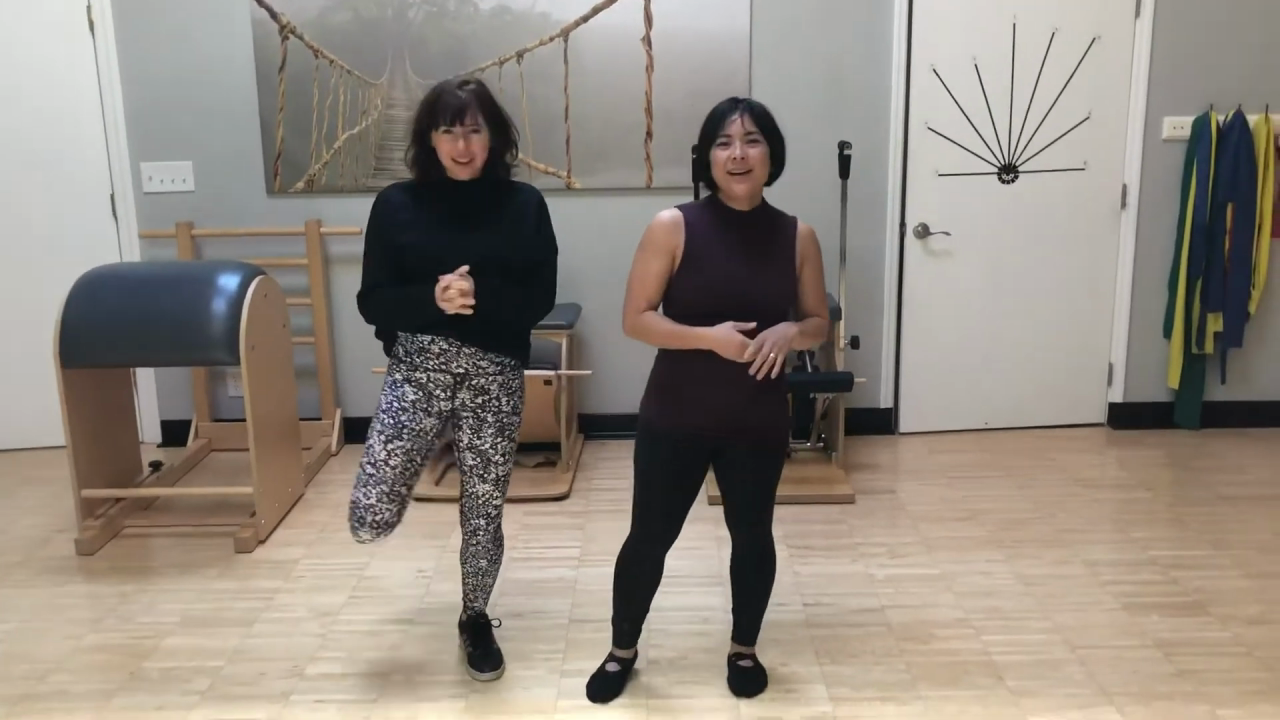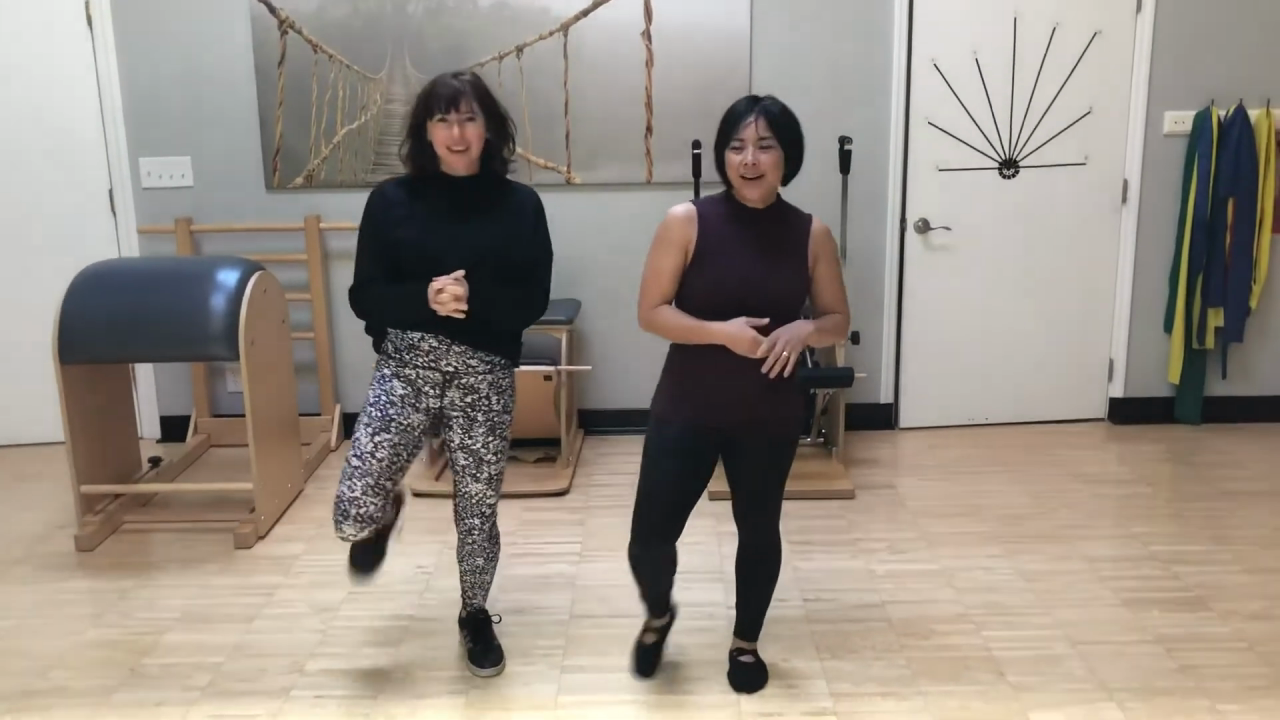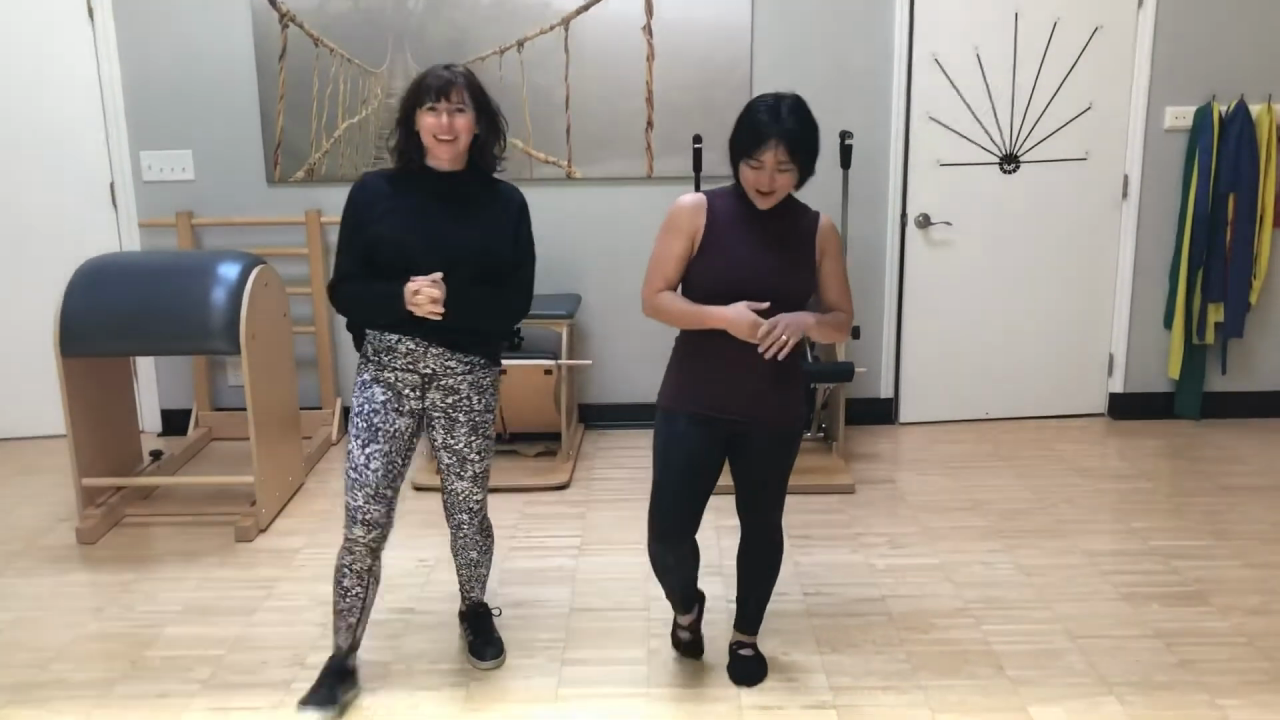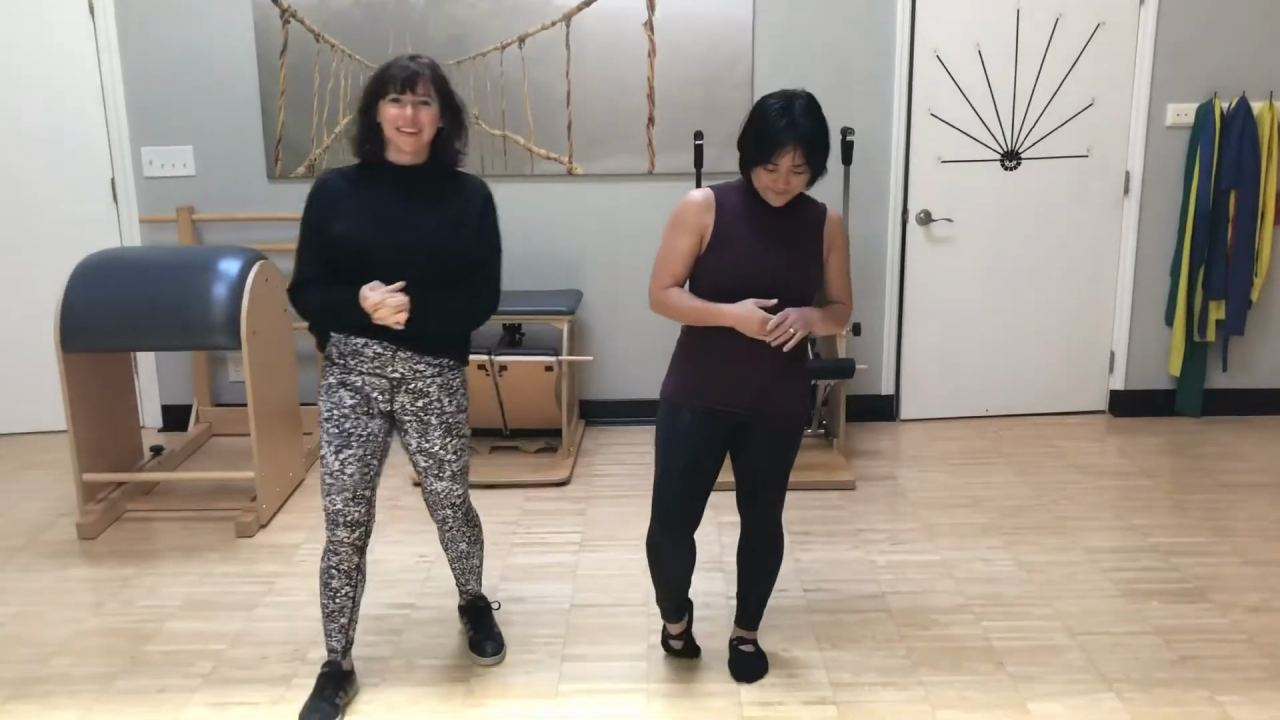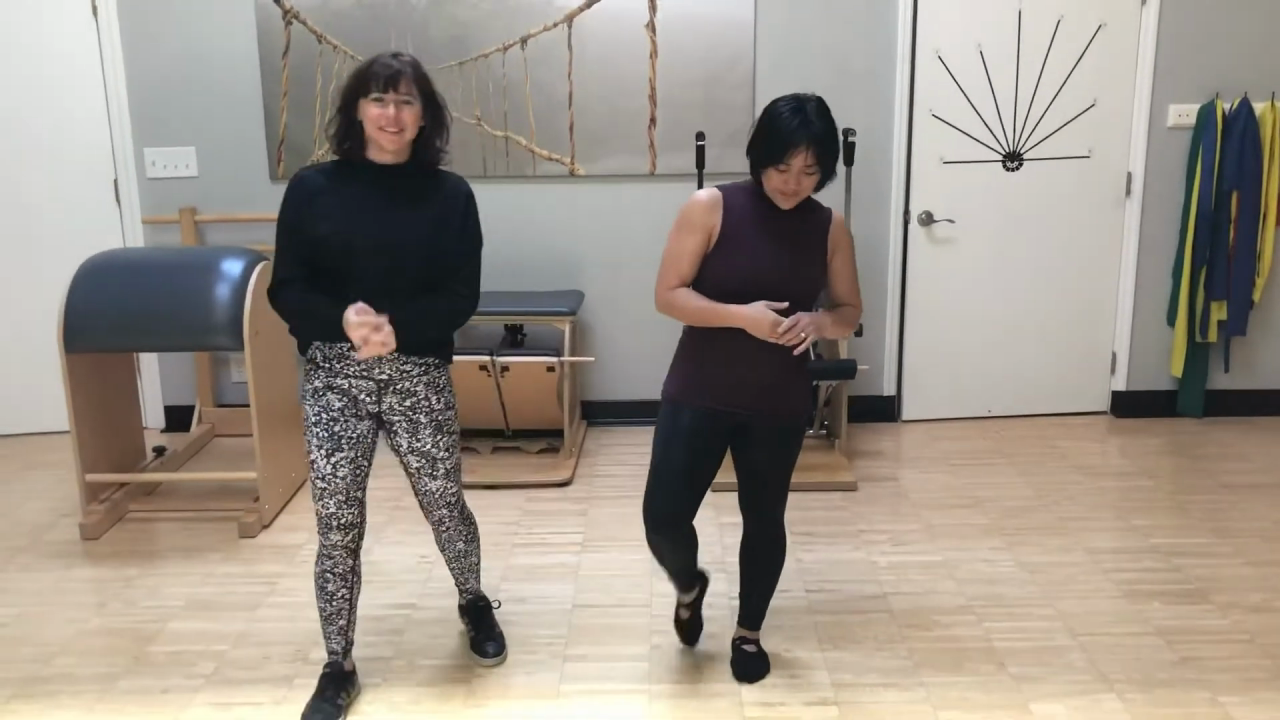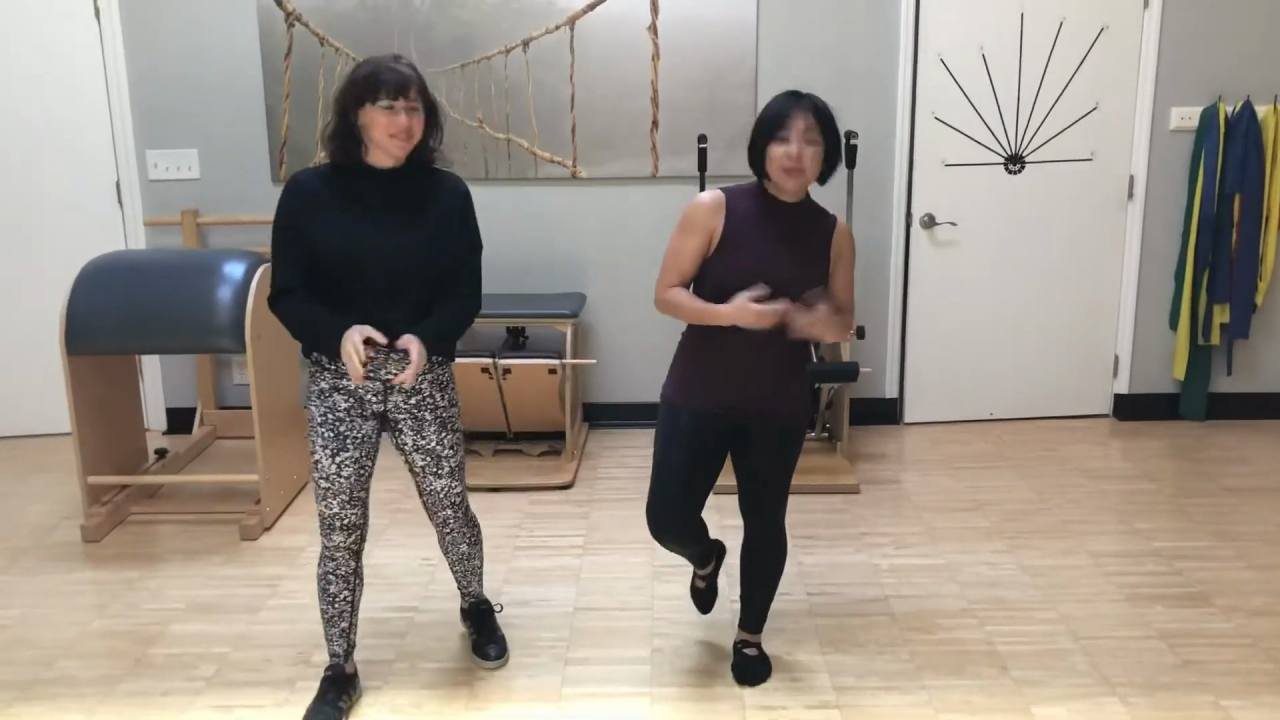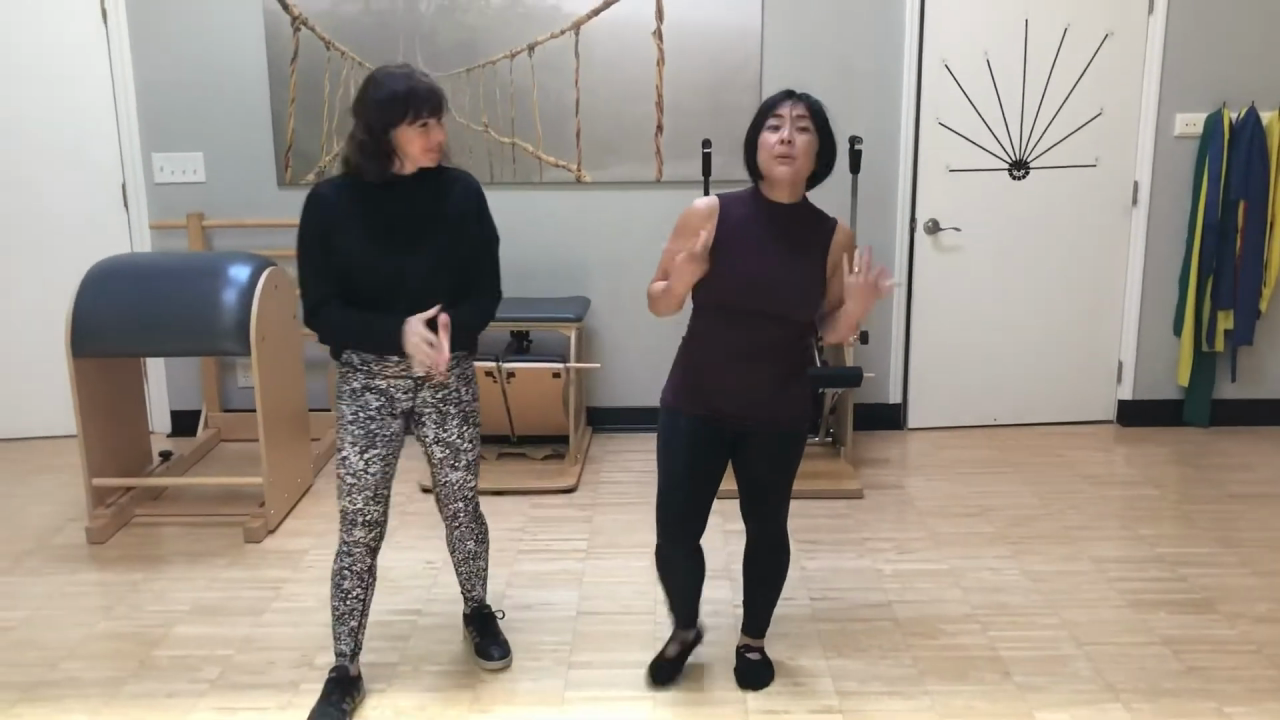
dt=0.2s
person 1, frame 1
left shoulder: (524, 205)
right shoulder: (397, 205)
left elbow: (540, 299)
right elbow: (373, 301)
left wrist: (480, 296)
right wrist: (433, 298)
left hip: (495, 375)
right hip: (416, 368)
left knee: (483, 513)
right knee: (369, 519)
left ankle: (476, 620)
right ankle: (396, 484)
person 1, frame 2
left shoulder: (519, 204)
right shoulder: (392, 200)
left elbow: (533, 300)
right elbow: (365, 297)
left wrist: (474, 299)
right wrist: (425, 299)
left hip: (484, 373)
right hip: (404, 367)
left knee: (477, 511)
right knee: (353, 510)
left ankle: (475, 617)
right ankle: (386, 512)
person 1, frame 3
left shoulder: (503, 202)
right shoulder: (374, 193)
left elbow: (515, 301)
right elbow: (344, 290)
left wrist: (451, 302)
right wrist: (402, 297)
left hip: (466, 375)
right hip: (385, 371)
left knee: (467, 510)
right knee: (364, 524)
left ankle: (475, 611)
right ankle: (341, 662)
person 1, frame 4
left shoulder: (468, 197)
right shoulder: (335, 190)
left elbow: (481, 299)
right elbow: (305, 290)
left wrist: (413, 310)
right wrist: (358, 303)
left hip: (434, 375)
right hip: (349, 374)
left knee: (451, 506)
right knee: (345, 526)
left ankle: (473, 603)
right ankle: (336, 666)
person 1, frame 5
left shoulder: (449, 195)
right shoulder: (313, 188)
left elbow: (461, 296)
right elbow: (286, 290)
left wrist: (399, 327)
right wrist: (340, 319)
left hip: (419, 375)
right hip: (333, 378)
left knee: (445, 506)
right knee: (337, 527)
left ankle: (474, 602)
person 1, frame 6
left shoulder: (446, 194)
right shoulder: (309, 192)
left elbow: (465, 293)
right elbow: (287, 296)
left wrist: (428, 339)
right wrist: (339, 335)
left hip: (423, 377)
right hip: (338, 382)
left knee: (450, 507)
right knee: (340, 529)
left ankle: (475, 606)
person 1, frame 7
left shoulder: (461, 193)
right shoulder: (331, 203)
left elbow: (486, 290)
right elbow: (321, 310)
left wrist: (451, 329)
right wrist: (398, 331)
left hip: (449, 376)
right hip: (369, 380)
left knee: (461, 505)
right knee: (361, 526)
left ankle: (478, 611)
person 2, frame 1
left shoulder: (796, 237)
right shoulder: (673, 227)
left elbow: (819, 320)
right elbow: (635, 318)
left wrist: (788, 332)
right wrist: (708, 336)
left hip: (760, 420)
right hip: (674, 416)
left knee: (752, 535)
right knee: (649, 538)
left ankle: (744, 647)
right ankle: (622, 651)
person 2, frame 2
left shoulder: (810, 235)
right shoulder: (686, 221)
left elbow: (838, 320)
right elbow: (650, 312)
left wrist: (803, 331)
right wrist: (720, 332)
left hip: (770, 415)
right hip: (686, 409)
left knee: (759, 530)
right knee: (651, 534)
left ankle: (745, 642)
right ankle: (657, 616)
person 2, frame 3
left shoulder: (818, 230)
right shoulder: (694, 211)
left elbow: (841, 318)
right elbow: (654, 298)
left wrist: (804, 322)
right wrist: (721, 316)
left hip: (775, 408)
right hip: (693, 401)
left knee: (761, 524)
right knee: (669, 527)
left ankle: (746, 636)
right ankle: (686, 605)
person 2, frame 4
left shoulder: (824, 224)
right shoulder: (703, 206)
left elbow: (840, 309)
right elbow: (661, 294)
left wrist: (808, 317)
right wrist: (731, 314)
left hip: (777, 402)
right hip: (696, 395)
left knee: (762, 519)
right knee: (671, 522)
left ankle: (746, 632)
right ankle: (675, 616)
person 2, frame 5
left shoulder: (830, 228)
right shoulder: (710, 207)
left elbow: (850, 311)
right elbow: (667, 294)
left wrist: (820, 322)
right wrist: (742, 316)
left hip: (779, 404)
right hip: (698, 393)
left knee: (764, 520)
right knee: (663, 516)
left ankle: (748, 632)
right ankle: (690, 587)
person 2, frame 6
left shoulder: (832, 233)
right shoulder: (713, 209)
left elbow: (844, 317)
right elbow: (668, 294)
left wrist: (824, 322)
right wrist: (727, 312)
left hip: (778, 407)
right hip: (697, 396)
left knee: (765, 522)
right knee: (666, 515)
left ankle: (749, 636)
right ankle: (707, 557)
person 2, frame 7
left shoulder: (833, 237)
right shoulder: (707, 215)
left elbow: (829, 331)
right elbow: (657, 301)
left wrist: (856, 308)
right wrist: (675, 289)
left hip: (778, 414)
right hip: (695, 404)
left knee: (766, 529)
right knee: (676, 528)
left ankle: (752, 640)
right ankle: (684, 628)
